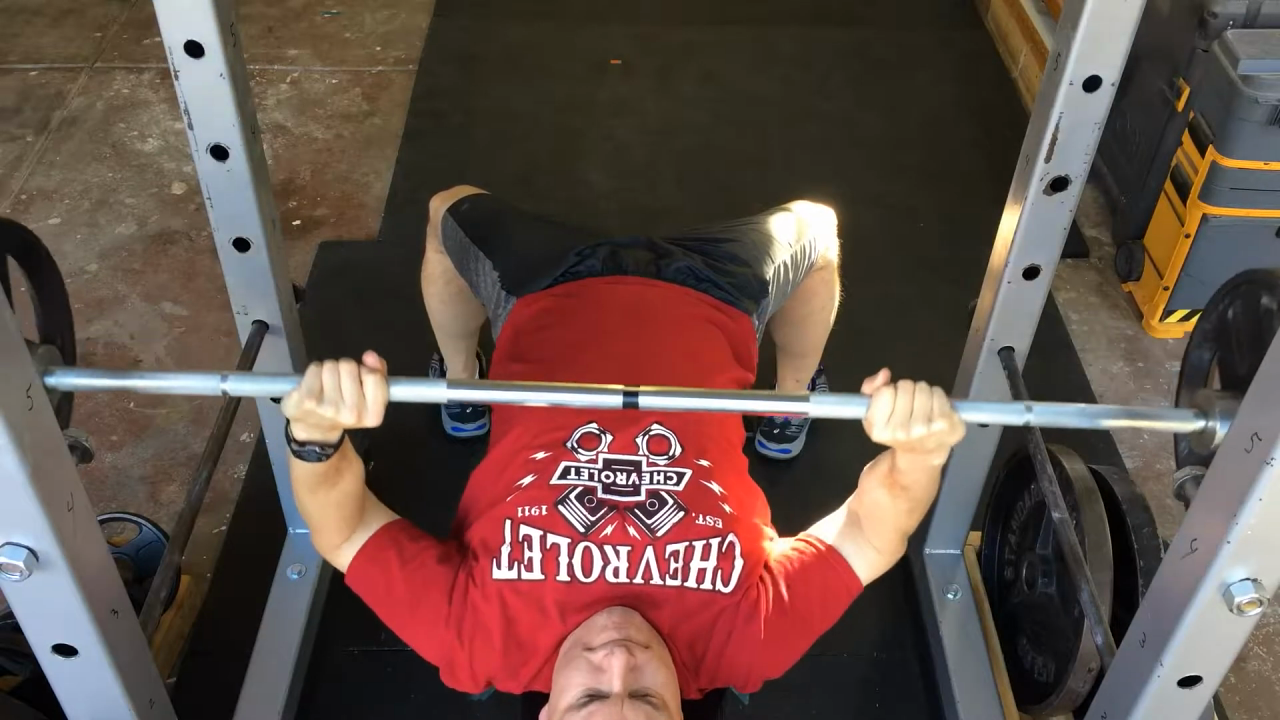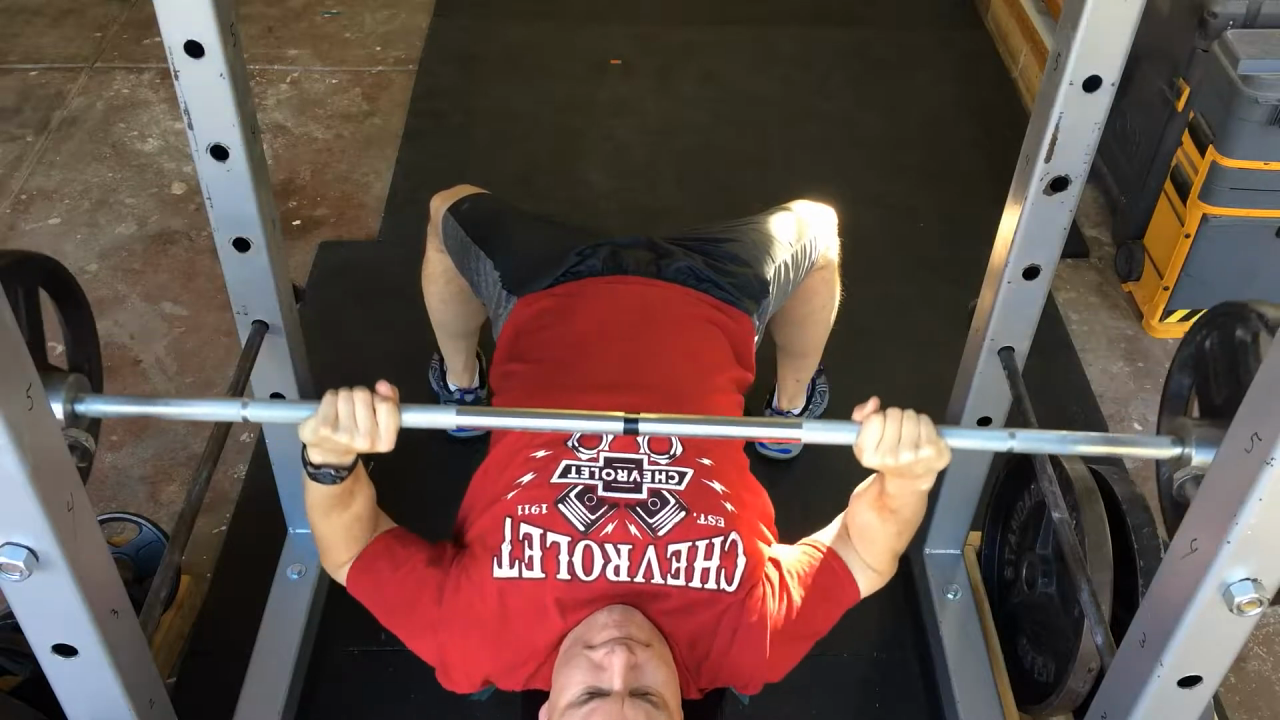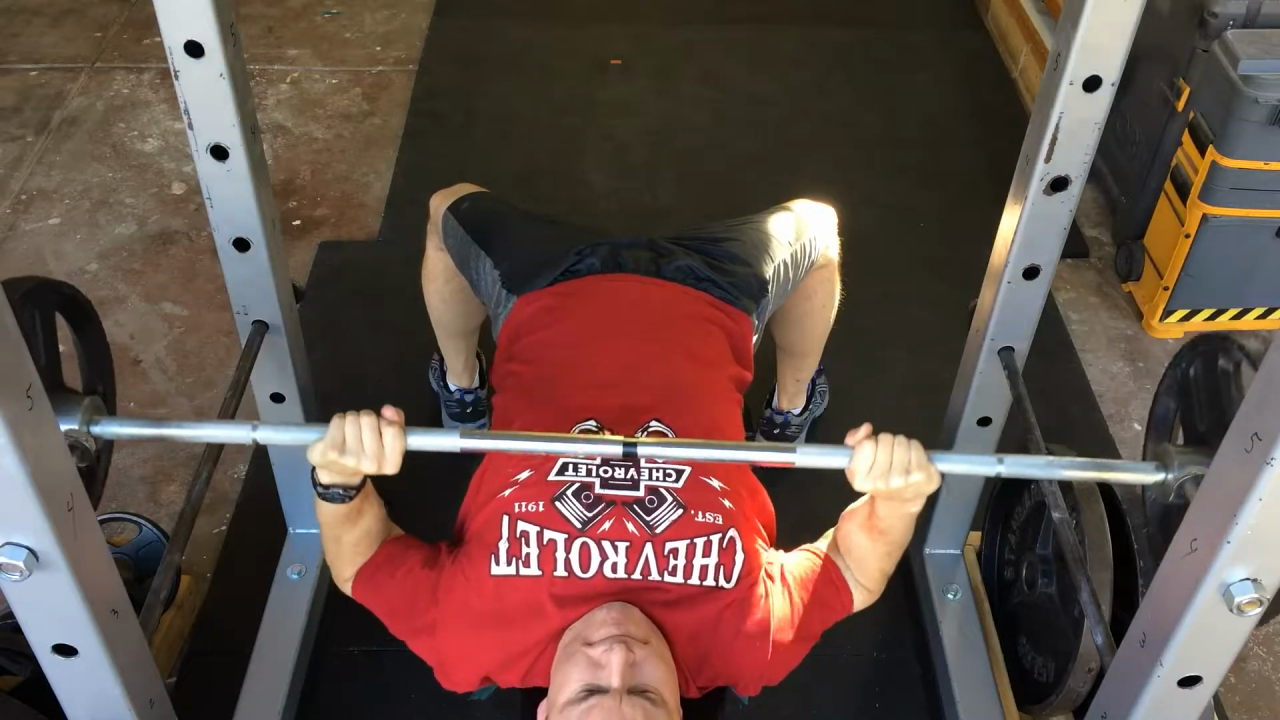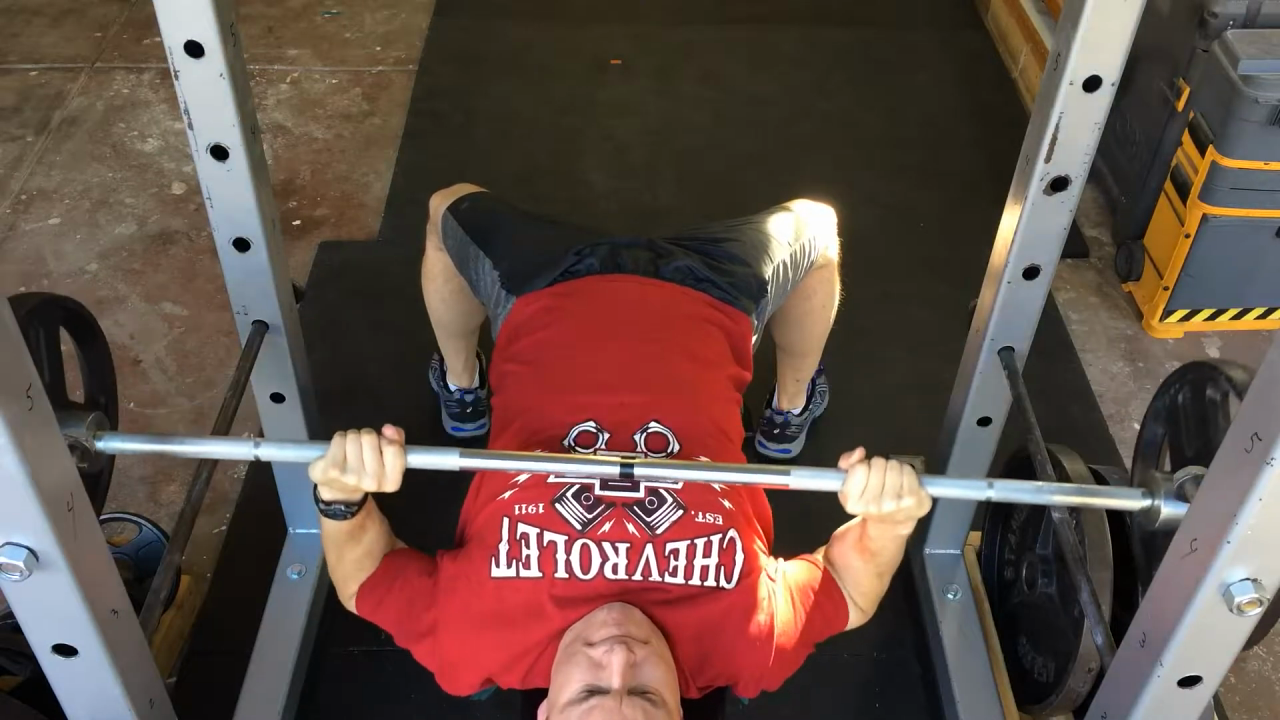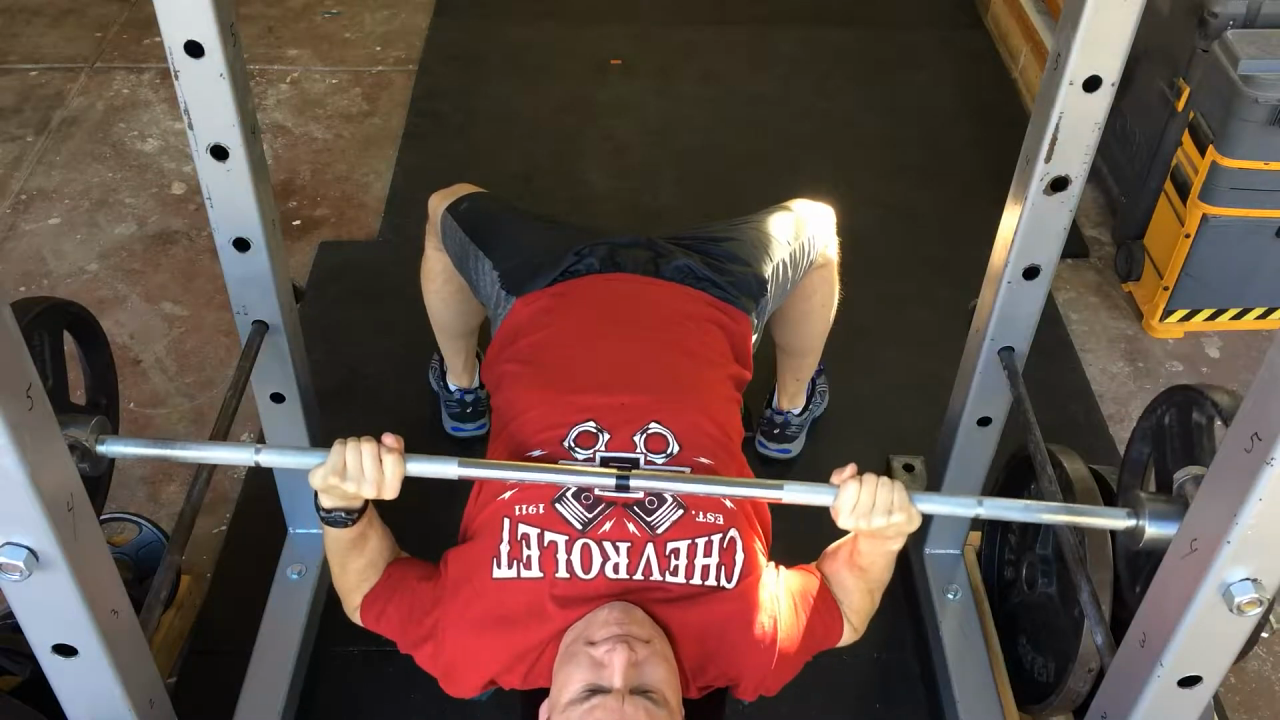
dt=0.2s
person 1, frame 1
left shoulder: (478, 639)
right shoulder: (744, 638)
left elbow: (343, 530)
right elbow: (873, 532)
left wrist: (315, 436)
right wrist: (920, 450)
left knee: (454, 209)
right knee: (813, 224)
person 1, frame 2
left shoulder: (474, 638)
right shoulder: (744, 639)
left elbow: (350, 548)
right elbow: (867, 555)
left wrist: (330, 460)
right wrist: (907, 474)
left knee: (453, 209)
right knee: (813, 224)
person 1, frame 3
left shoulder: (472, 636)
right shoulder: (745, 641)
left elbow: (358, 559)
right elbow: (859, 570)
left wrist: (339, 480)
right wrist: (896, 498)
left knee: (453, 208)
right knee: (812, 222)
person 1, frame 4
left shoulder: (471, 638)
right shoulder: (745, 642)
left elbow: (362, 580)
right elbow: (854, 587)
left wrist: (341, 497)
right wrist: (888, 521)
left knee: (455, 207)
right knee: (812, 222)
person 1, frame 5
left shoulder: (474, 641)
right shoulder: (744, 643)
left elbow: (366, 591)
right elbow: (847, 609)
left wrist: (342, 503)
right wrist: (880, 536)
left knee: (453, 208)
right knee: (811, 223)
